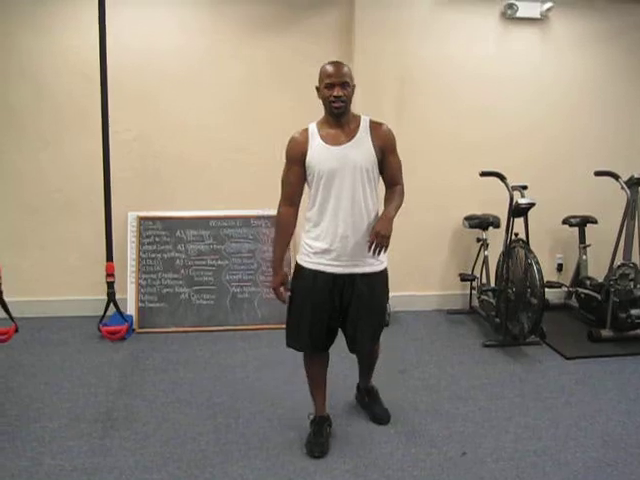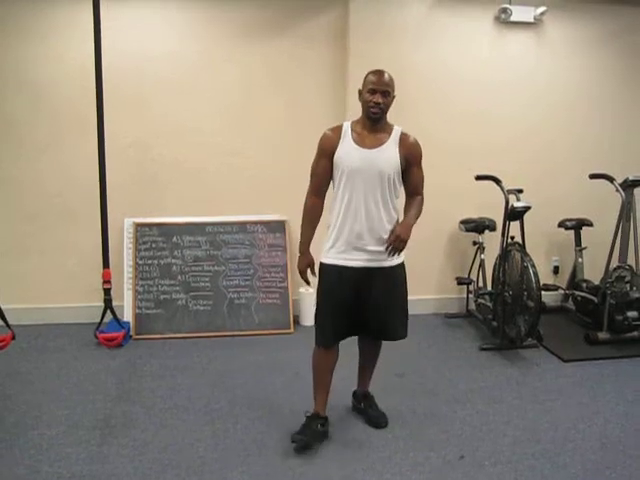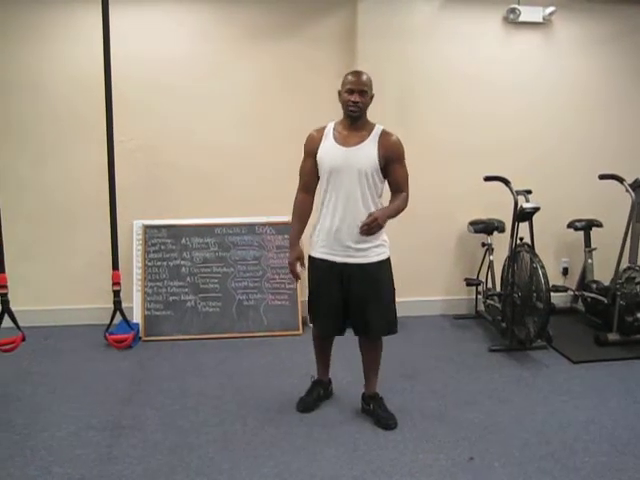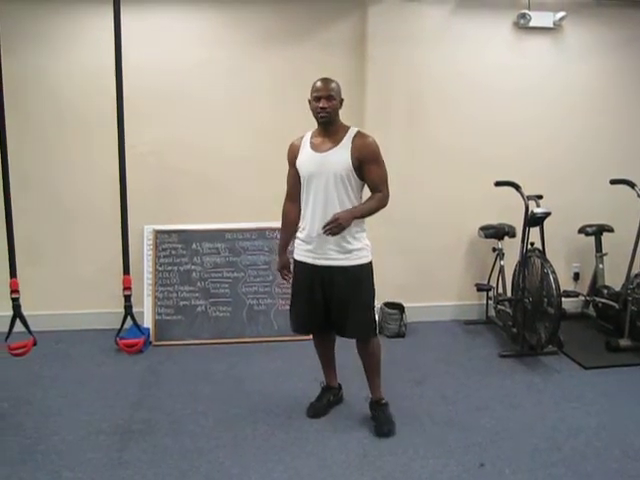
dt=0.7s
person 1, frame 1
left shoulder: (379, 134)
right shoulder: (301, 142)
left elbow: (395, 185)
right elbow: (288, 205)
left wrist: (387, 216)
right wrist: (278, 265)
left hip: (367, 263)
right hip: (316, 264)
left knee: (368, 339)
right knee: (313, 344)
left ankle: (366, 389)
right ankle: (321, 417)
person 1, frame 2
left shoulder: (407, 145)
right shoulder: (333, 138)
left elbow: (415, 194)
right elbow: (316, 194)
left wrist: (408, 222)
right wrist: (304, 248)
left hip: (385, 259)
right hip: (339, 257)
left knee: (374, 332)
right knee: (327, 336)
left ankle: (363, 394)
right ankle: (318, 416)
person 1, frame 3
left shoulder: (387, 142)
right shoulder: (317, 139)
left elbow: (402, 193)
right elbow: (305, 193)
left wrist: (385, 214)
right wrist: (294, 244)
left hip: (370, 255)
right hip: (324, 253)
left knee: (372, 328)
right knee: (322, 324)
left ankle: (371, 395)
right ankle: (322, 381)
person 1, frame 4
left shoulder: (362, 144)
right shoulder: (297, 147)
left elbow: (382, 194)
right elbow: (292, 202)
left wrist: (350, 214)
right wrist: (282, 250)
left hip: (351, 257)
right hip: (308, 256)
left knee: (363, 330)
right knee: (319, 326)
left ankle: (378, 400)
right ankle: (331, 387)
